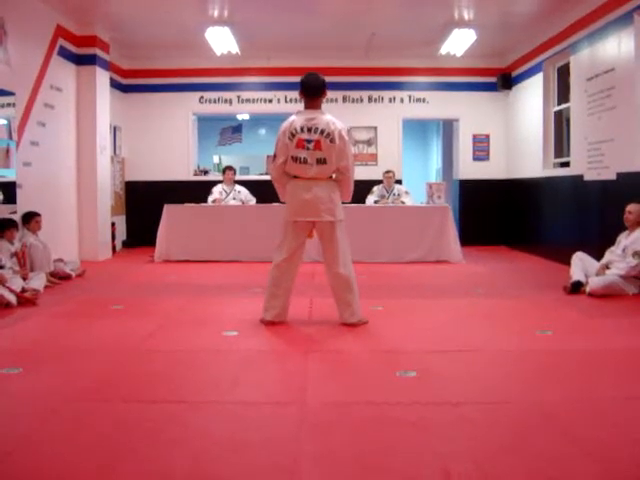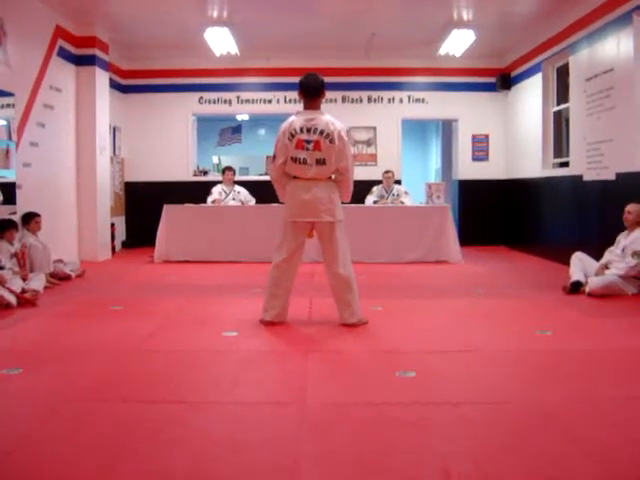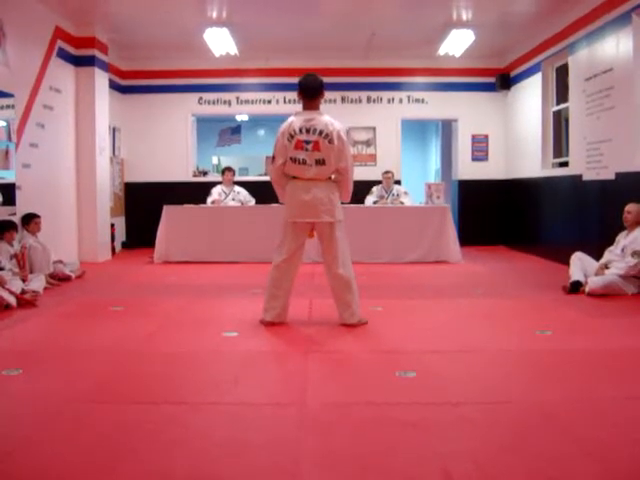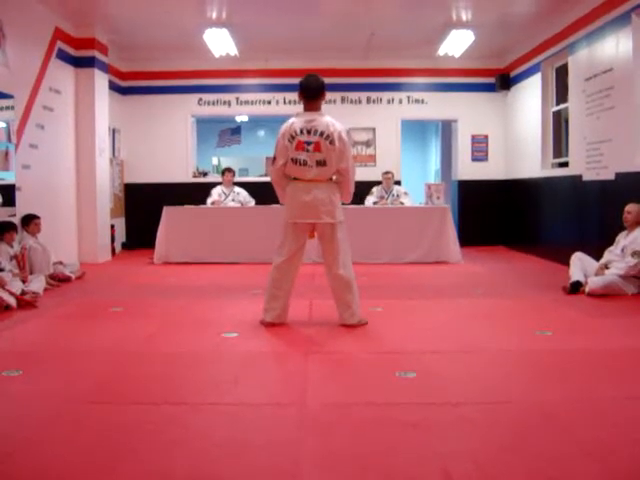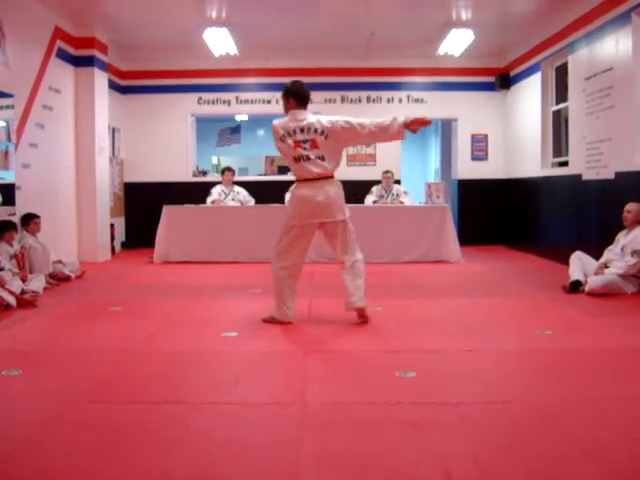
dt=0.3s
person 1, frame 1
left shoulder: (288, 126)
right shoulder: (336, 126)
left elbow: (277, 168)
right elbow: (346, 168)
left wrist: (287, 195)
right wrist: (343, 197)
left hip: (297, 196)
right hip: (326, 196)
left knee: (285, 257)
right knee: (338, 259)
left ankle: (272, 313)
right ankle: (351, 314)
person 1, frame 2
left shoulder: (288, 126)
right shoulder: (335, 127)
left elbow: (277, 168)
right elbow: (345, 169)
left wrist: (287, 196)
right wrist: (342, 197)
left hip: (297, 196)
right hip: (326, 196)
left knee: (284, 258)
right knee: (338, 260)
left ankle: (272, 313)
right ankle: (351, 314)
person 1, frame 3
left shoulder: (287, 127)
right shoulder: (334, 127)
left elbow: (277, 169)
right elbow: (345, 169)
left wrist: (287, 196)
right wrist: (342, 198)
left hip: (296, 197)
right hip: (325, 196)
left knee: (284, 259)
right knee: (338, 260)
left ankle: (272, 314)
right ankle: (350, 315)
person 1, frame 4
left shoulder: (288, 128)
right shoulder: (335, 128)
left elbow: (278, 168)
right elbow: (347, 170)
left wrist: (287, 196)
right wrist: (342, 195)
left hip: (297, 197)
right hip: (326, 197)
left knee: (285, 260)
right knee: (339, 261)
left ankle: (273, 314)
right ankle: (350, 315)
person 1, frame 5
left shoulder: (278, 127)
right shoulder: (330, 123)
right elbow: (369, 128)
right wrist: (404, 124)
left hip: (303, 197)
right hip: (331, 193)
left knee: (285, 258)
right knee: (349, 254)
left ankle: (283, 313)
right ankle: (357, 304)
